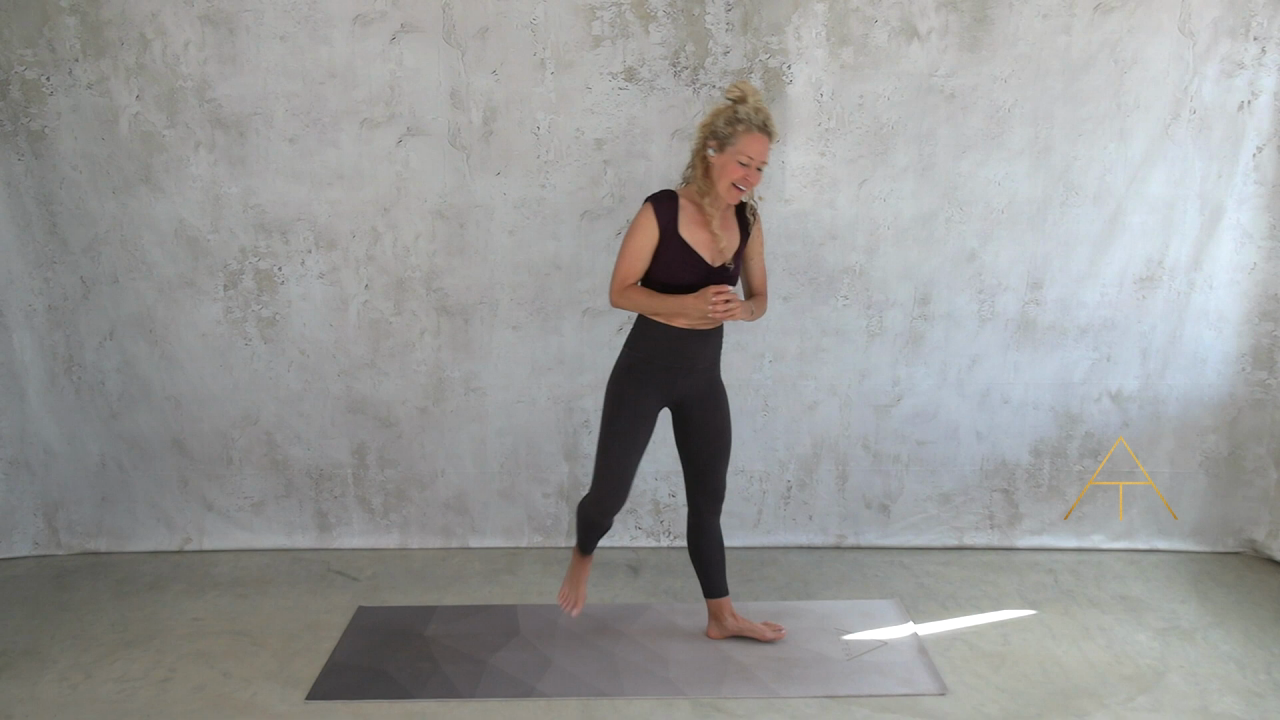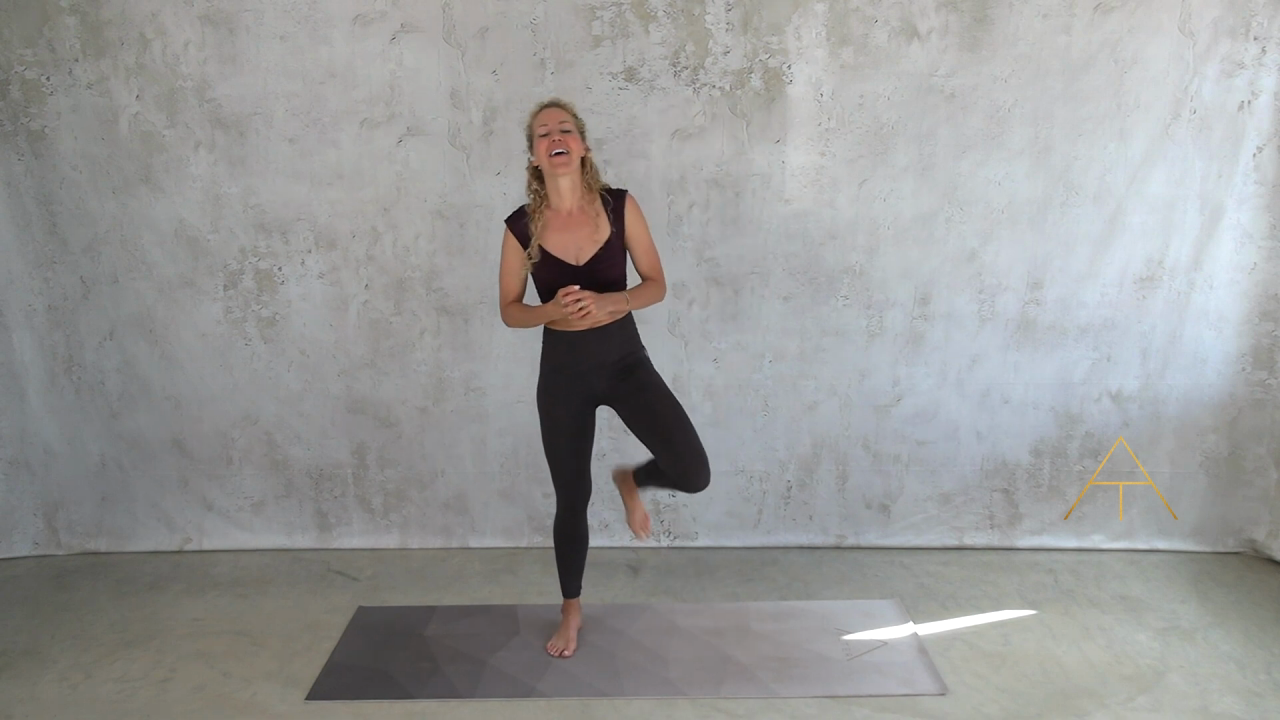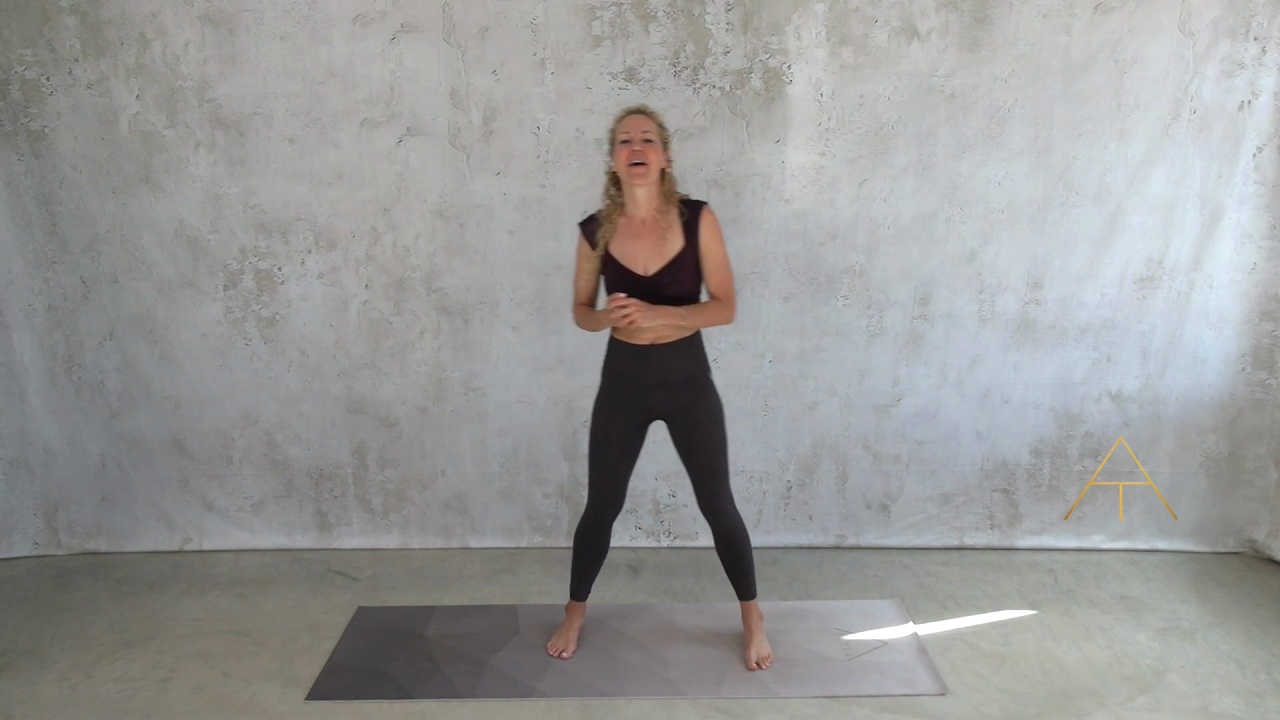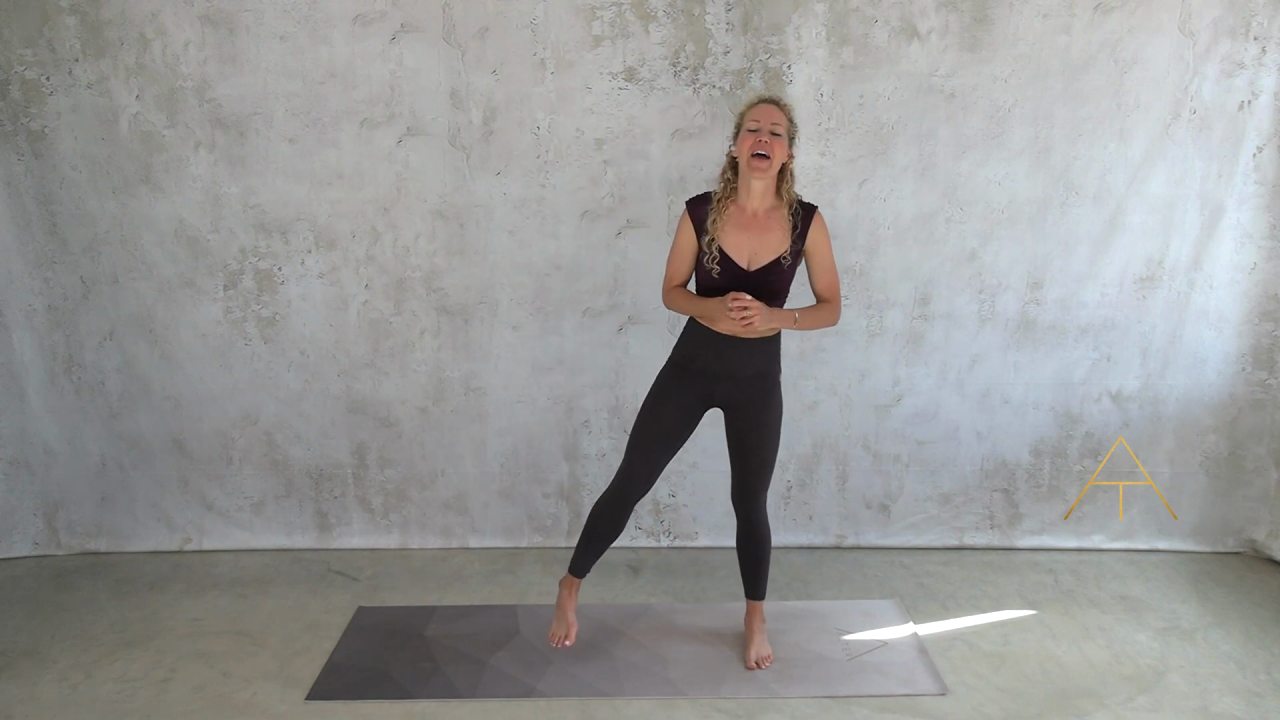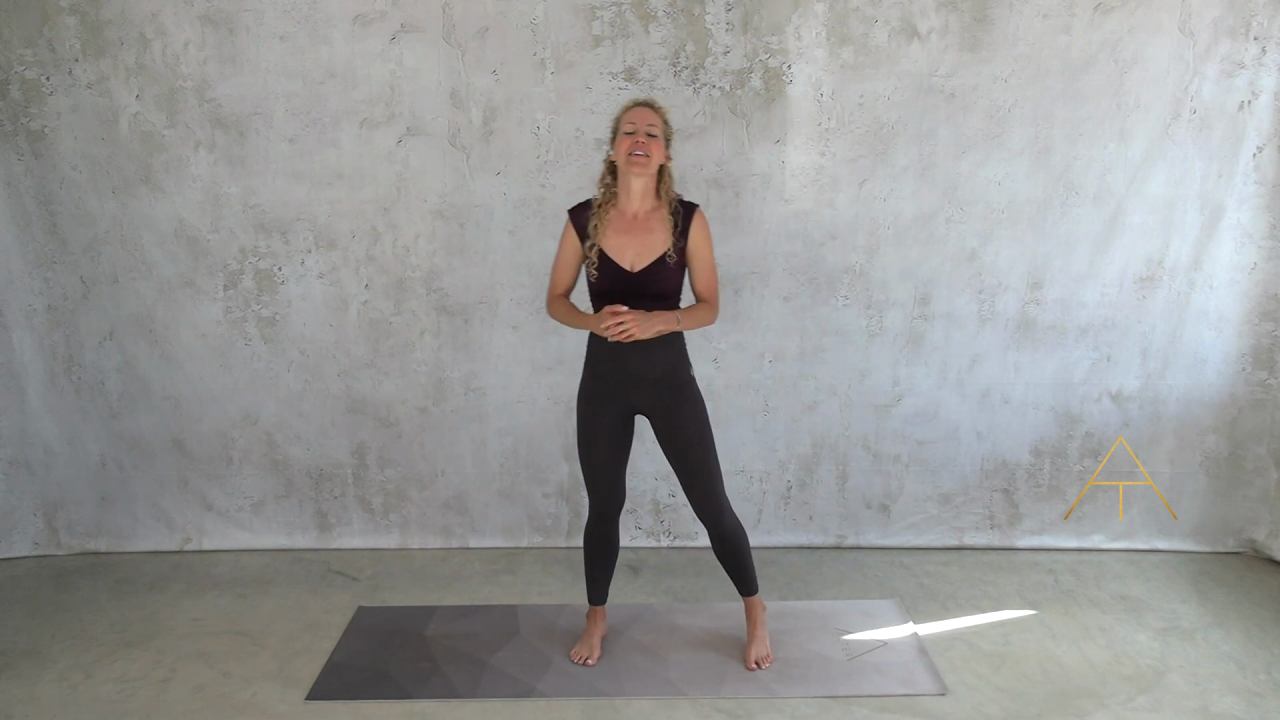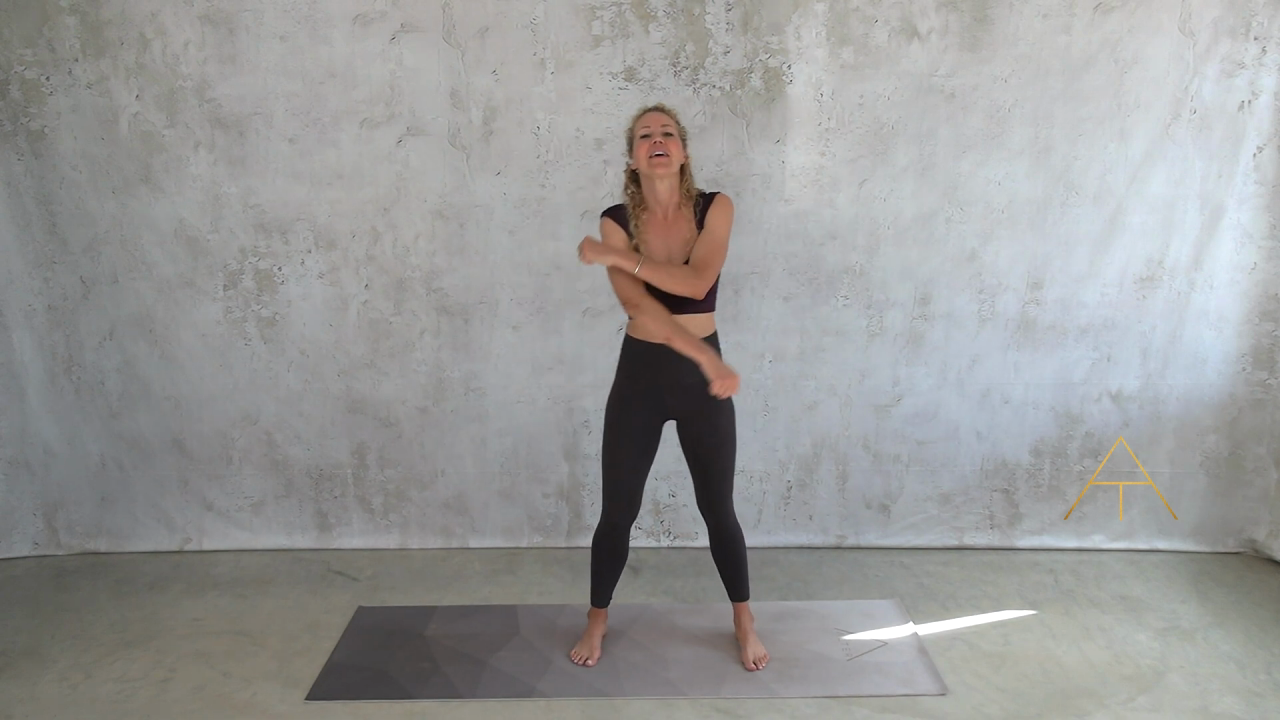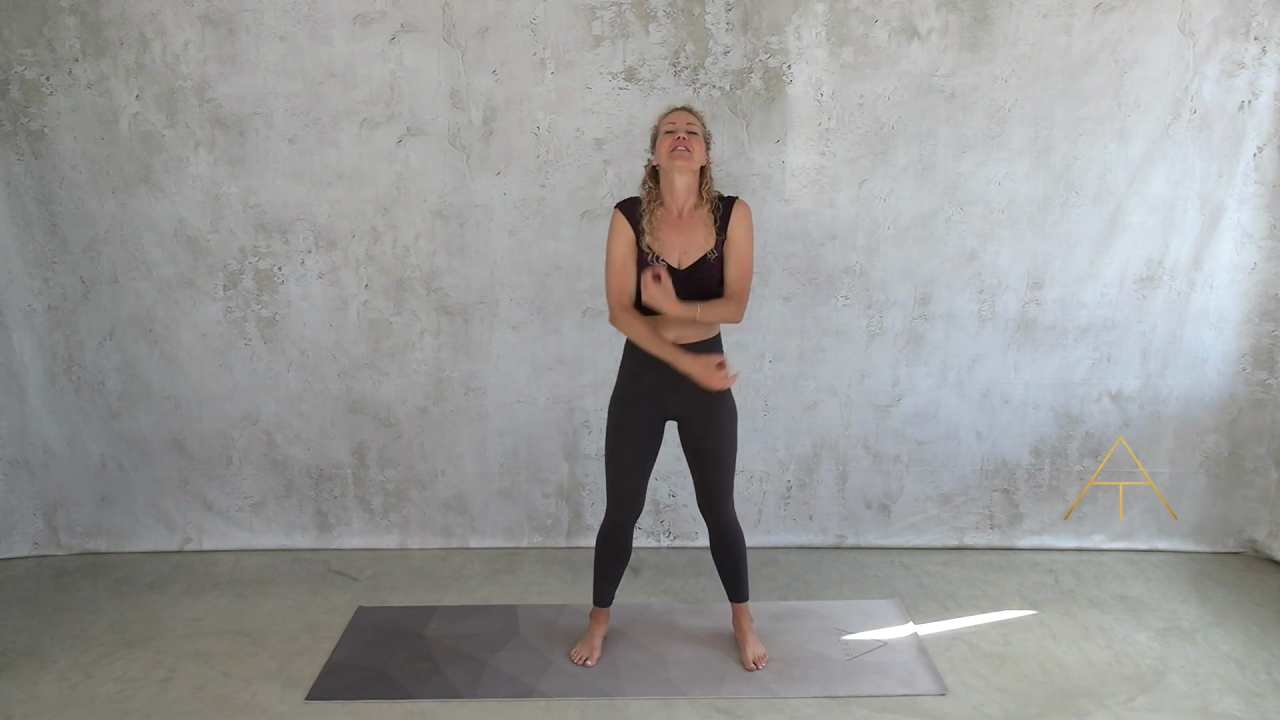
dt=0.7s
person 1, frame 1
left shoulder: (747, 220)
right shoulder: (659, 210)
left elbow: (758, 297)
right elbow: (620, 292)
left wrist: (741, 309)
right wrist: (690, 305)
left hip: (703, 374)
right hip: (645, 366)
left knee: (708, 500)
right knee: (610, 492)
left ankle: (722, 616)
right ankle: (582, 555)
person 1, frame 2
left shoulder: (621, 206)
right shoulder: (522, 226)
left elbow: (655, 284)
right elbow: (510, 310)
left wrist: (609, 303)
right wrist: (551, 310)
left hip: (625, 357)
right hip: (562, 369)
left knee: (694, 471)
right knee: (571, 498)
left ankle: (632, 480)
right ankle: (571, 612)
person 1, frame 3
left shoulder: (698, 218)
right shoulder: (596, 232)
left elbow: (726, 306)
right elbow: (582, 311)
left wrist: (670, 317)
right wrist: (606, 318)
left hip: (688, 377)
right hip: (624, 378)
left knee: (717, 505)
right knee: (602, 504)
left ankle: (752, 618)
right ankle: (575, 612)
person 1, frame 4
left shoulder: (806, 221)
right shoulder: (701, 212)
left elbow: (831, 308)
right elbow: (671, 292)
left wrist: (777, 316)
right wrist: (716, 306)
left hip: (757, 374)
right hip: (692, 363)
left knee: (750, 503)
right knee: (630, 483)
left ankle: (755, 619)
right ankle: (570, 586)
person 1, frame 5
left shoulder: (687, 219)
right shoulder: (583, 220)
left elbow: (710, 307)
right elbow: (554, 299)
left wrist: (658, 320)
right wrist: (592, 320)
left hip: (668, 371)
right hip: (604, 375)
left knee: (709, 501)
right knee: (604, 505)
left ankle: (754, 610)
right ankle: (596, 617)
person 1, frame 6
left shoulder: (715, 208)
right shoulder: (616, 220)
left elbow: (697, 281)
right elbow: (641, 305)
left wrist: (619, 258)
right wrist: (708, 360)
left hip: (701, 369)
right hip: (640, 374)
left knee: (718, 508)
right knee: (619, 510)
left ankle: (743, 619)
right ankle: (597, 618)
person 1, frame 7
left shoulder: (732, 214)
right shoulder: (628, 217)
left elbow: (736, 302)
right elbow: (621, 310)
left wrist: (677, 309)
right wrist: (686, 362)
left hip: (706, 380)
right hip: (640, 377)
left knee: (719, 508)
right knee: (621, 509)
left ankle: (742, 621)
right ankle: (599, 619)
